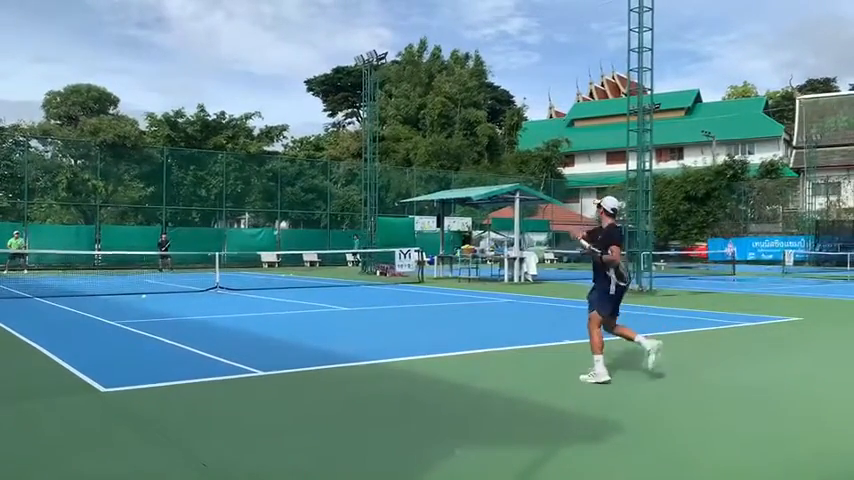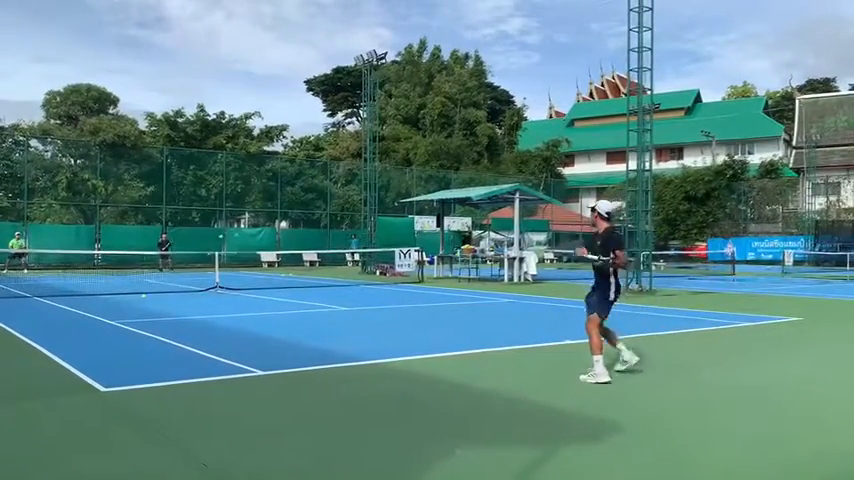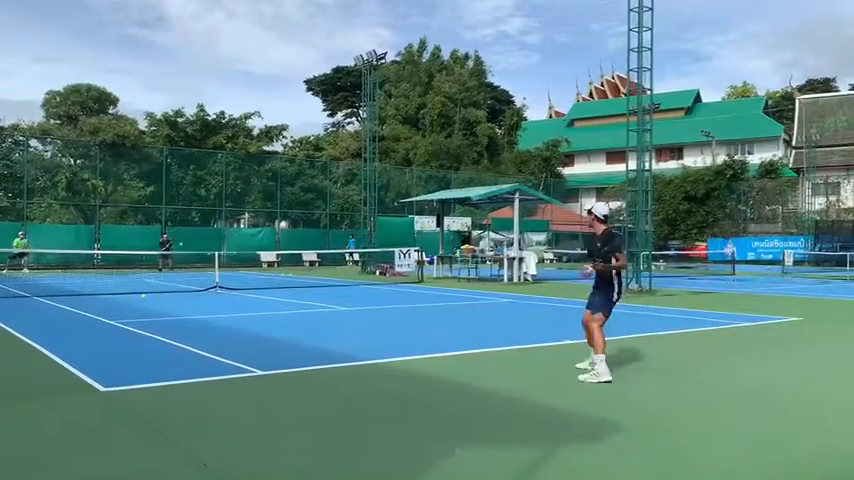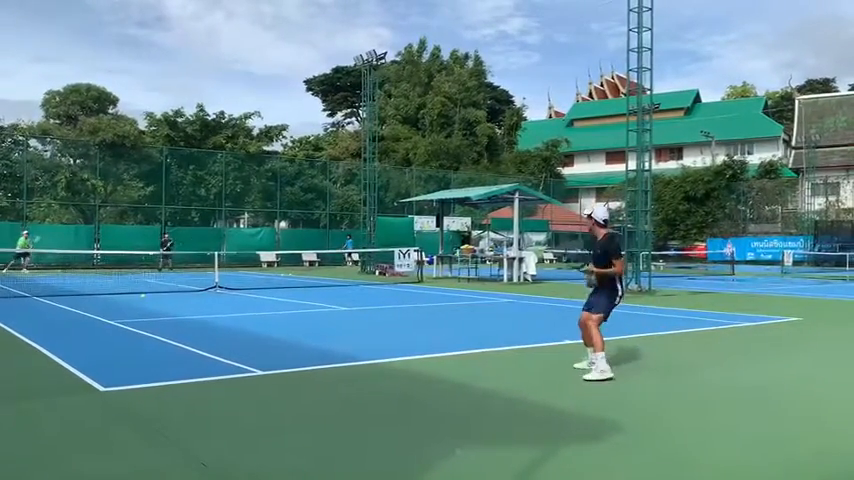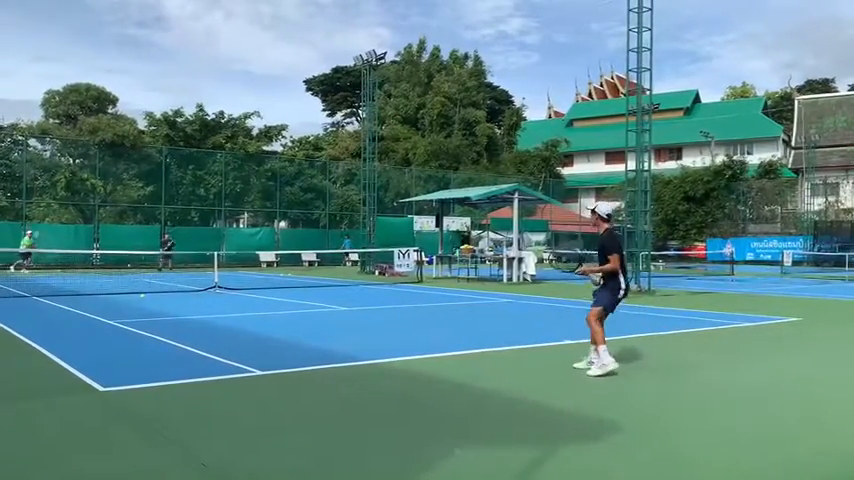
dt=0.1s
person 1, frame 1
left shoulder: (613, 231)
right shoulder: (600, 231)
left elbow: (616, 259)
right elbow: (582, 237)
left wrist: (600, 257)
right wrist: (581, 237)
left hip: (609, 284)
right hip: (607, 285)
left knee: (594, 324)
right knee: (611, 326)
left ankle: (599, 371)
right ankle: (648, 344)
person 1, frame 2
left shoulder: (613, 236)
right shoulder: (596, 236)
left elbow: (623, 261)
right elbow: (586, 253)
left wrist: (609, 263)
right wrist: (584, 253)
left hip: (608, 288)
right hip: (600, 287)
left knee: (592, 325)
right knee: (597, 326)
left ankle: (600, 372)
right ankle: (626, 355)
person 1, frame 3
left shoulder: (612, 237)
right shoulder: (596, 238)
left elbow: (623, 263)
left wrist: (605, 266)
right wrist: (591, 268)
left hip: (610, 288)
right hip: (600, 287)
left knee: (595, 324)
right knee: (587, 321)
left ankle: (601, 371)
right ankle: (595, 360)
person 1, frame 4
left shoulder: (610, 242)
right shoulder: (598, 242)
left elbow: (620, 270)
left wrist: (596, 272)
right wrist: (594, 273)
left hip: (611, 292)
right hip: (601, 290)
left knee: (591, 322)
right knee: (583, 322)
left ankle: (603, 368)
right ankle: (592, 360)
person 1, frame 5
left shoulder: (609, 237)
right shoulder: (605, 236)
left elbow: (615, 266)
left wrist: (591, 270)
right wrist: (592, 270)
left hip: (616, 286)
right hip: (609, 285)
left knee: (593, 318)
right knee: (595, 319)
left ankle: (606, 361)
right ankle: (593, 359)
